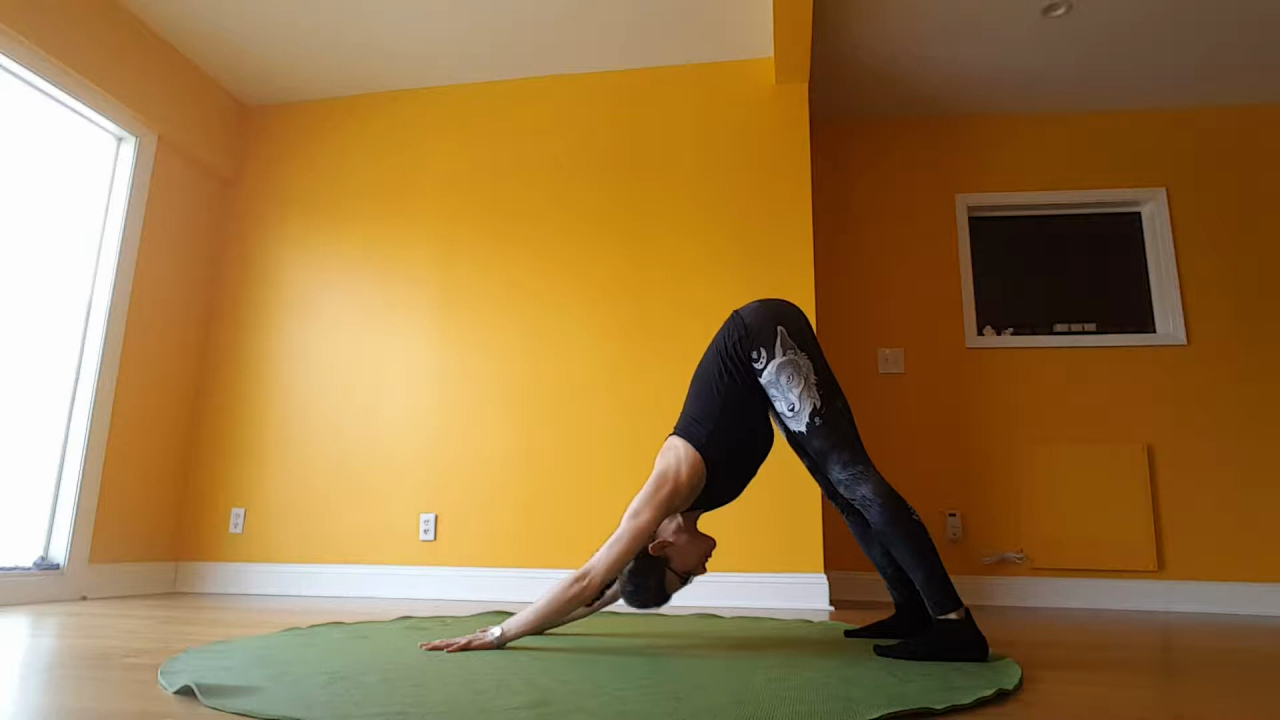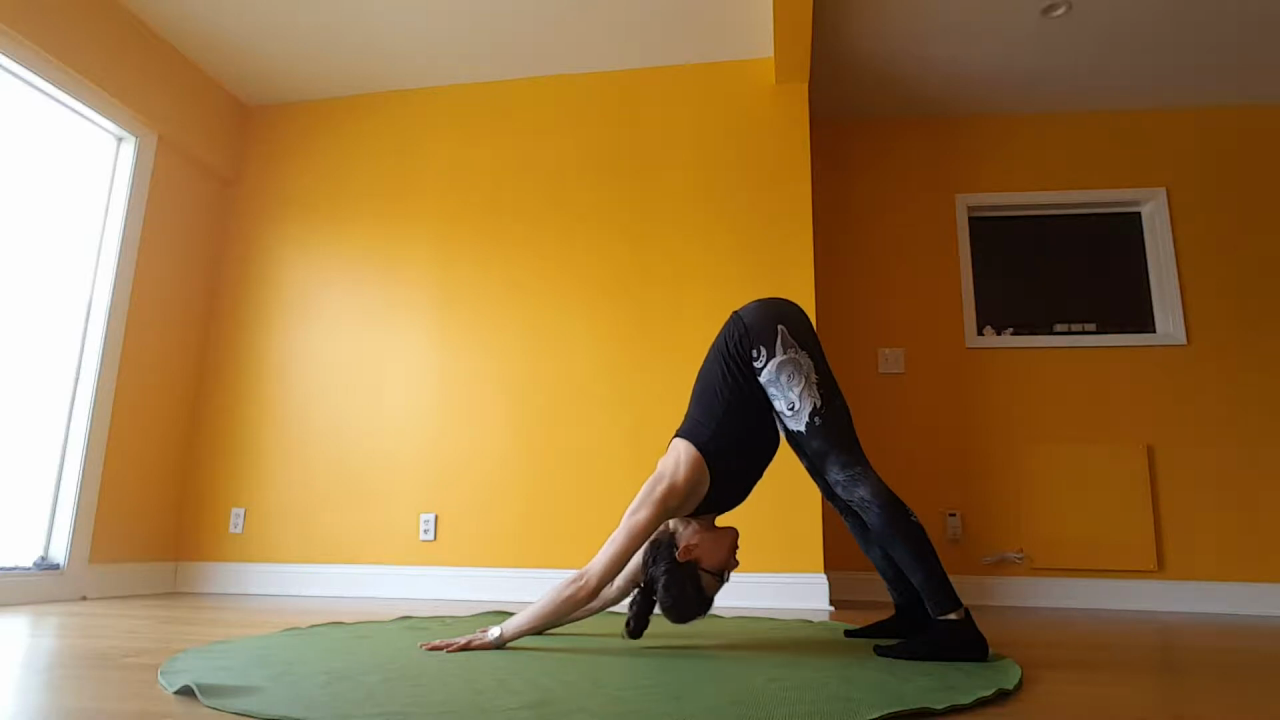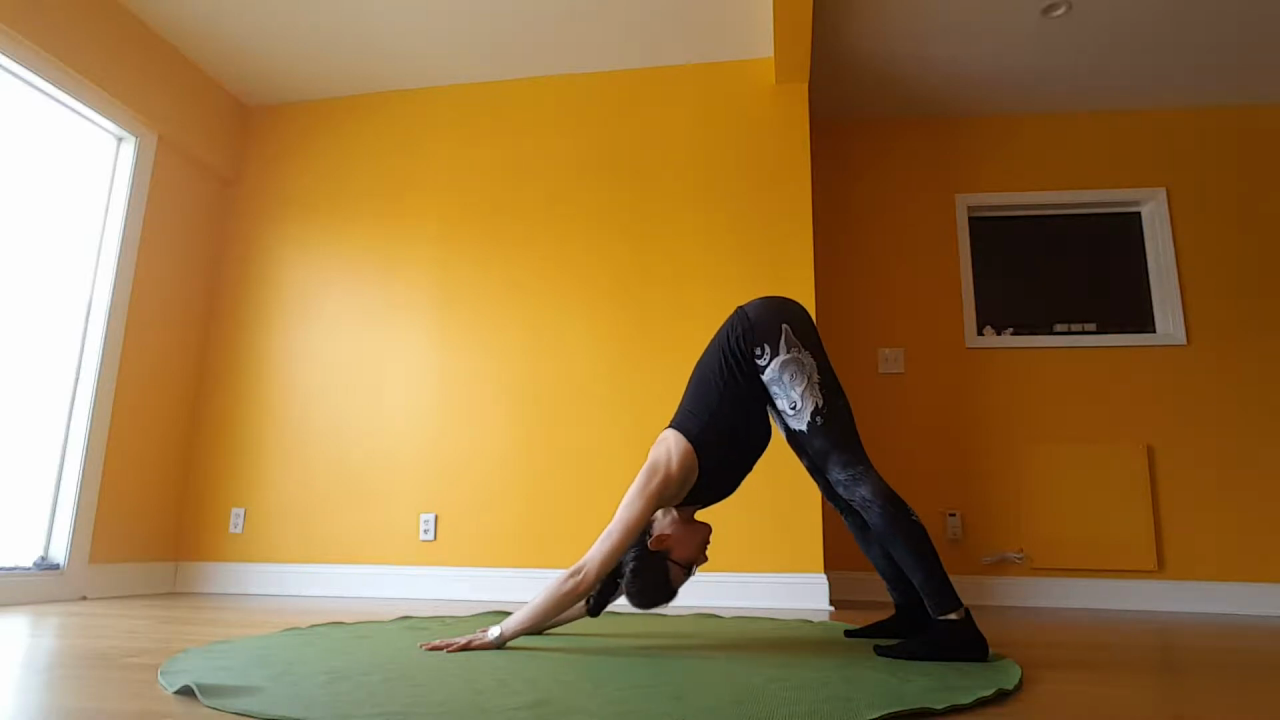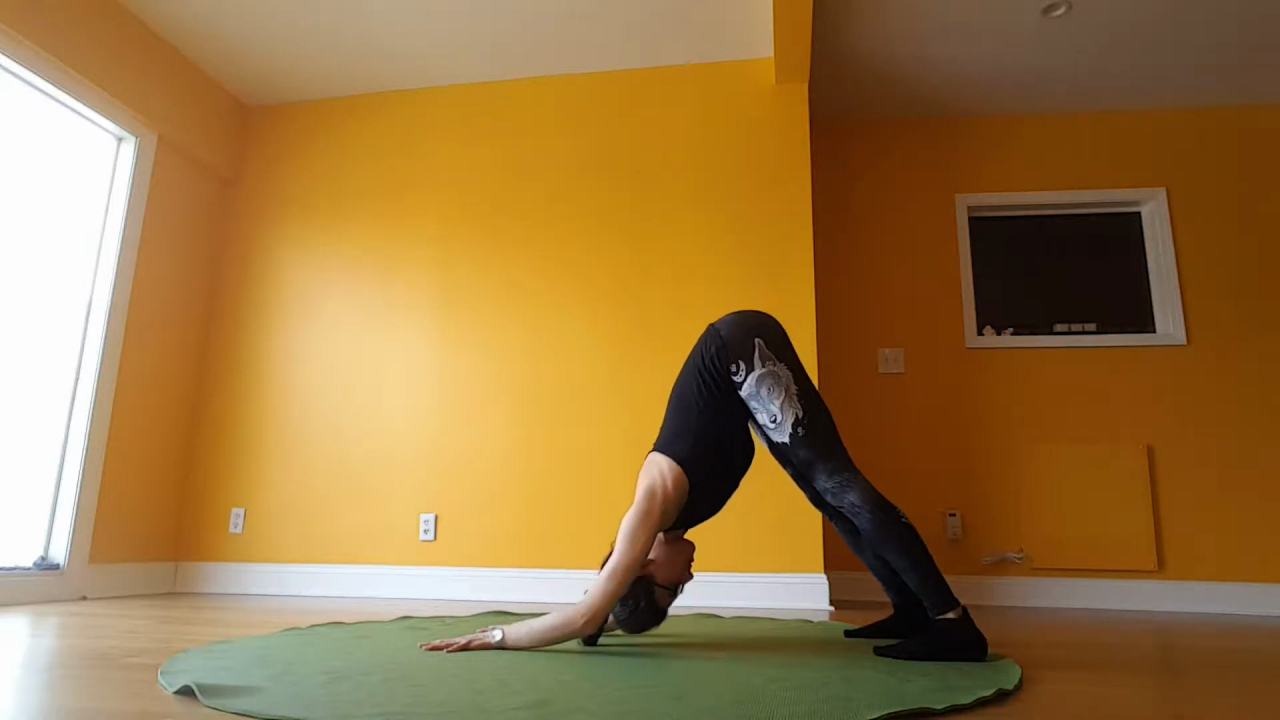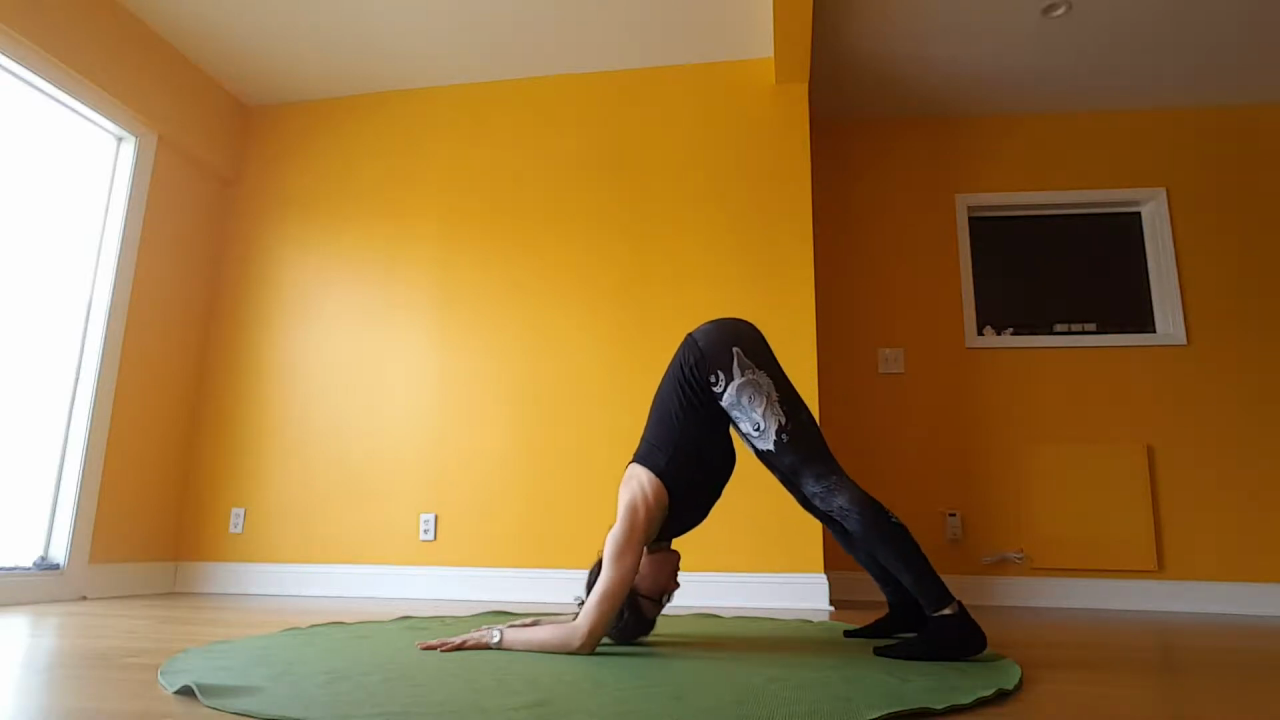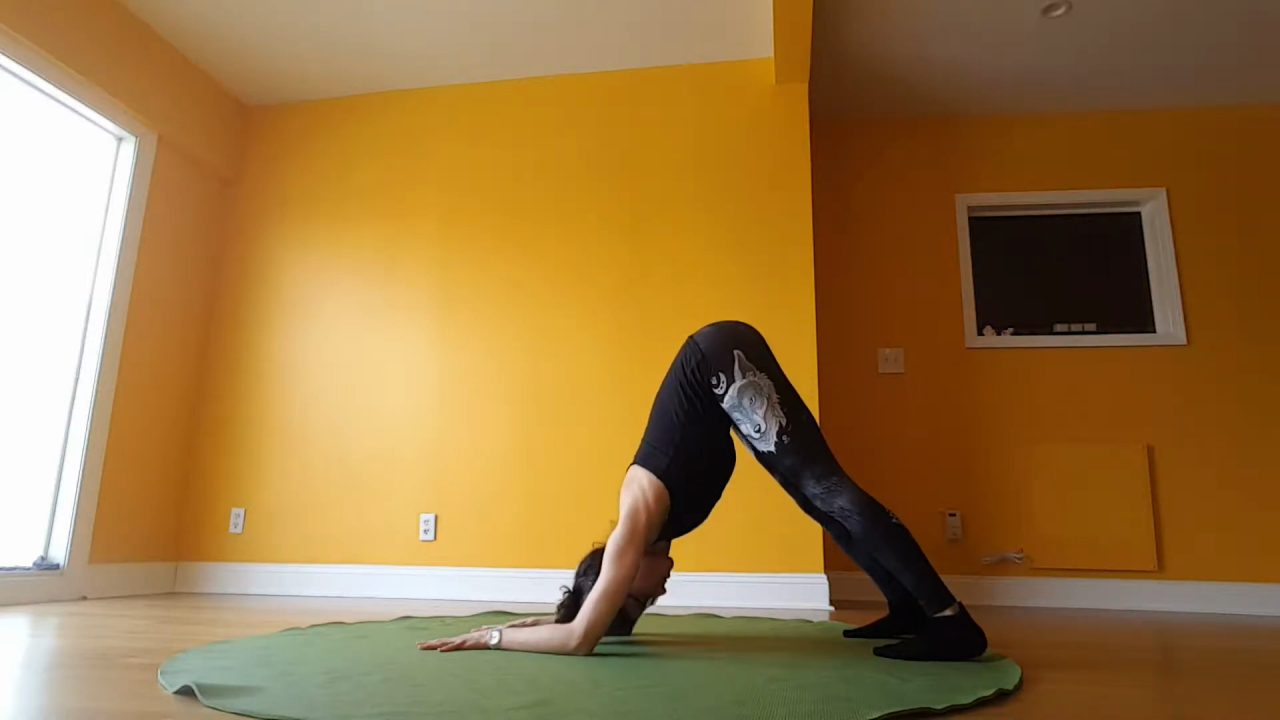
dt=0.5s
person 1, frame 1
left shoulder: (672, 488)
right shoulder: (676, 491)
left elbow: (586, 580)
right elbow: (606, 585)
right wrist: (526, 624)
left hip: (764, 336)
right hip: (764, 347)
left knee: (850, 478)
right knee: (844, 486)
left ankle: (951, 621)
right ankle: (915, 608)
person 1, frame 2
left shoulder: (674, 490)
left elbow: (587, 585)
right elbow: (607, 587)
right wrist: (528, 626)
left hip: (765, 336)
right hip: (765, 347)
left knee: (848, 479)
right knee: (844, 487)
left ankle: (953, 622)
right ankle: (914, 609)
person 1, frame 3
left shoulder: (664, 480)
right shoulder: (670, 484)
left elbow: (583, 577)
right elbow: (593, 583)
left wrist: (497, 635)
right wrist: (526, 623)
left hip: (767, 335)
right hip: (766, 348)
left knee: (849, 479)
right knee: (841, 486)
left ankle: (952, 622)
right ankle: (915, 609)
person 1, frame 4
left shoulder: (653, 507)
right shoulder: (658, 512)
left elbow: (588, 616)
right elbow: (598, 612)
left wrist: (498, 635)
right wrist: (512, 627)
left hip: (742, 350)
right hip: (741, 360)
left knee: (836, 485)
right knee: (830, 491)
left ankle: (951, 621)
right ankle: (912, 608)
person 1, frame 5
left shoulder: (635, 523)
right shoulder: (644, 522)
left elbow: (583, 638)
right elbow: (590, 618)
left wrist: (495, 636)
right wrist: (533, 623)
left hip: (720, 359)
right hip: (722, 364)
left knee: (823, 488)
right knee: (820, 494)
left ankle: (947, 617)
right ankle: (908, 604)
person 1, frame 6
left shoulder: (637, 524)
right shoulder: (648, 526)
left elbow: (579, 640)
right elbow: (586, 614)
left wrist: (492, 637)
right wrist: (526, 621)
left hip: (722, 362)
right hip: (722, 368)
left knee: (825, 490)
right knee: (820, 496)
left ankle: (949, 620)
right ankle: (909, 607)
